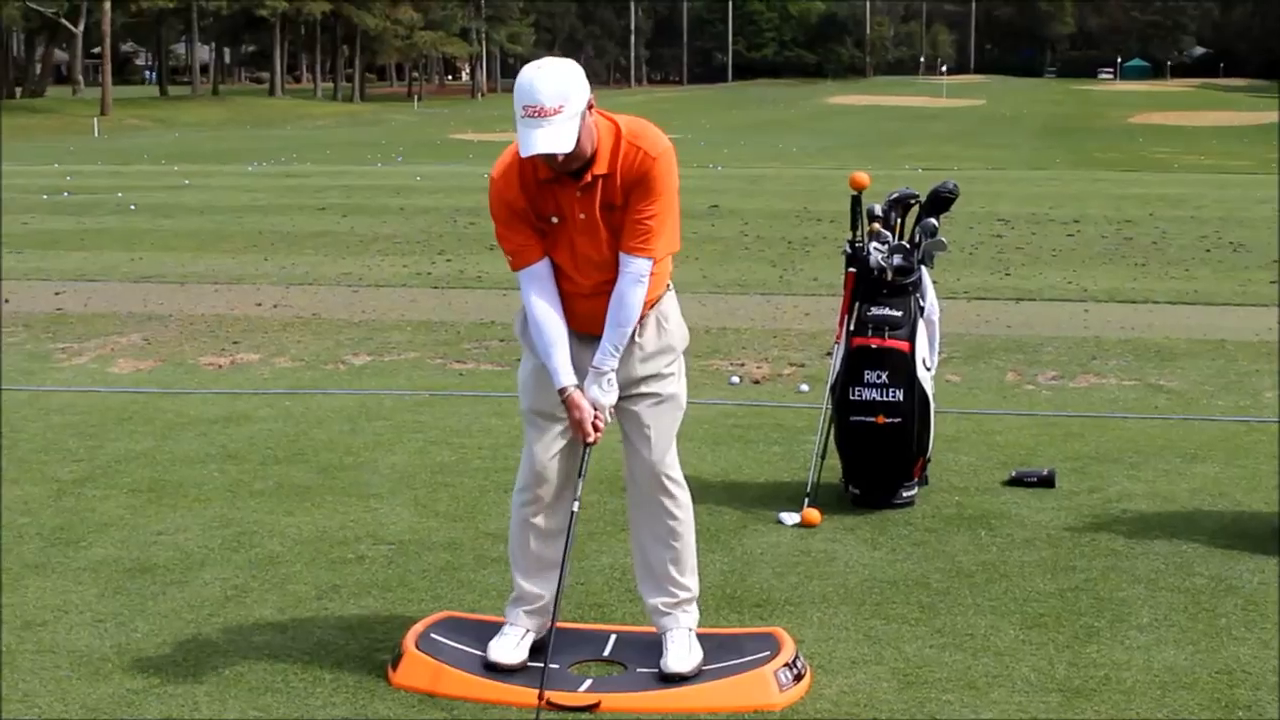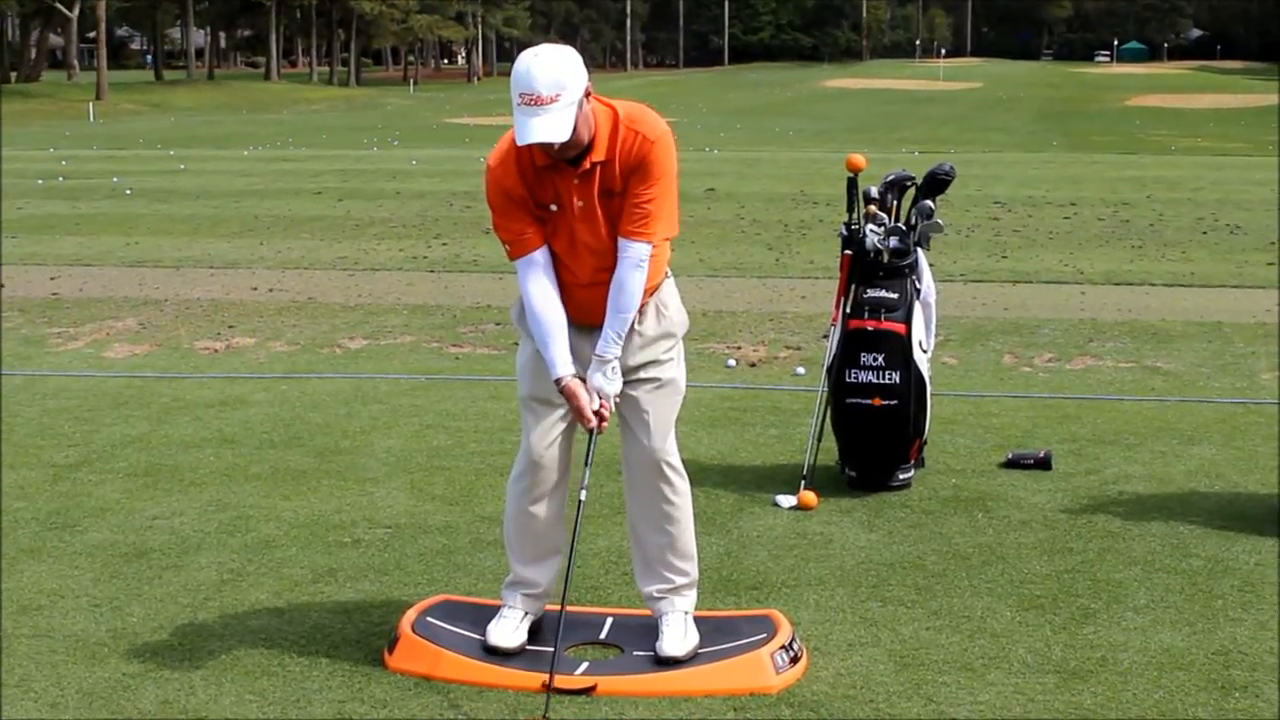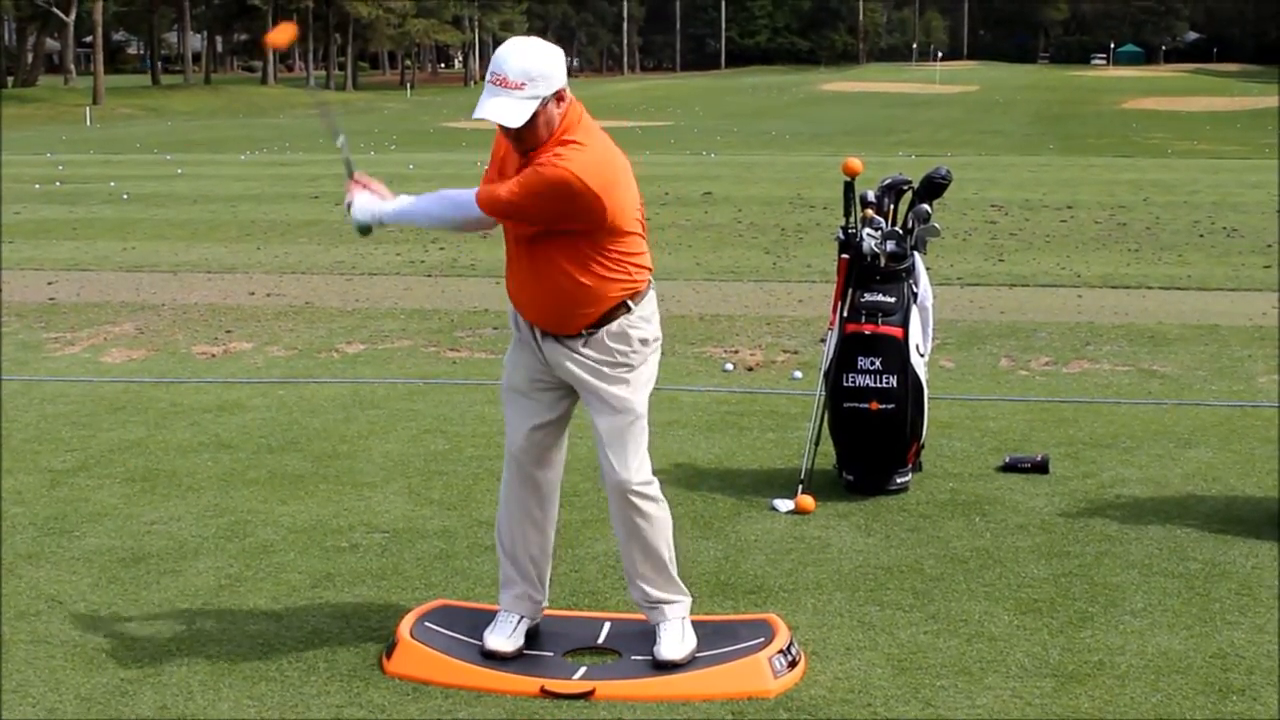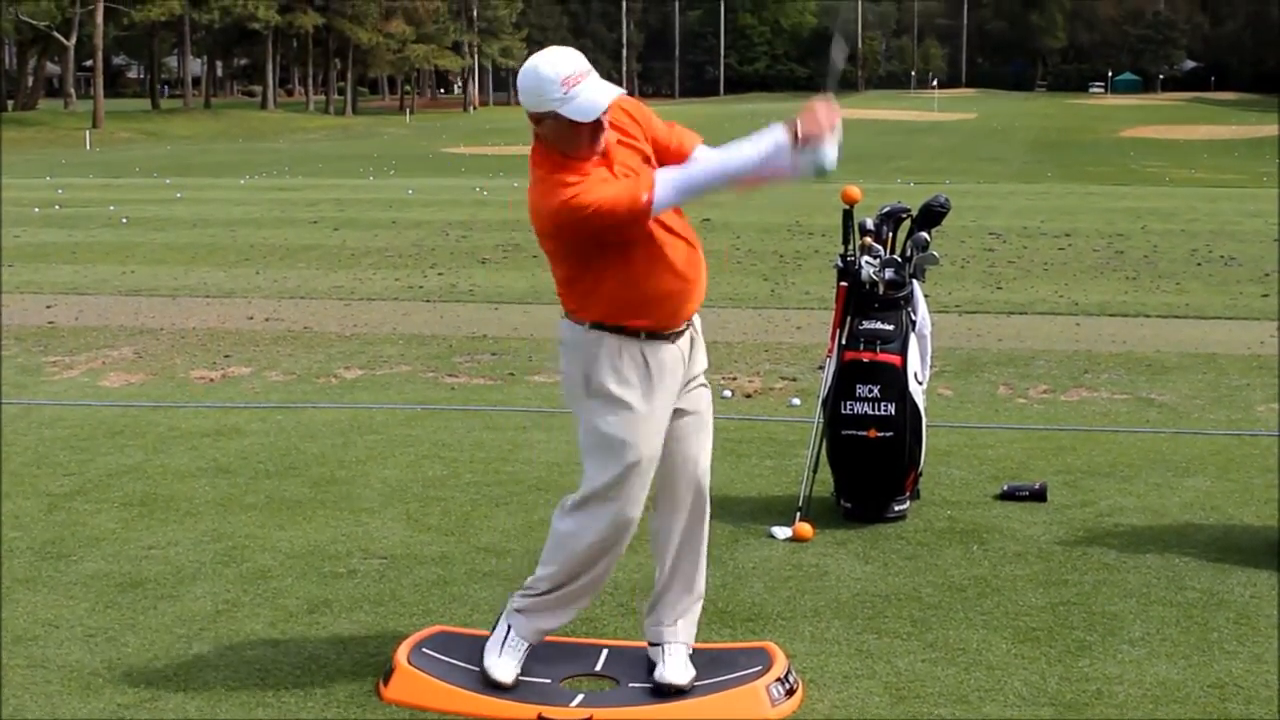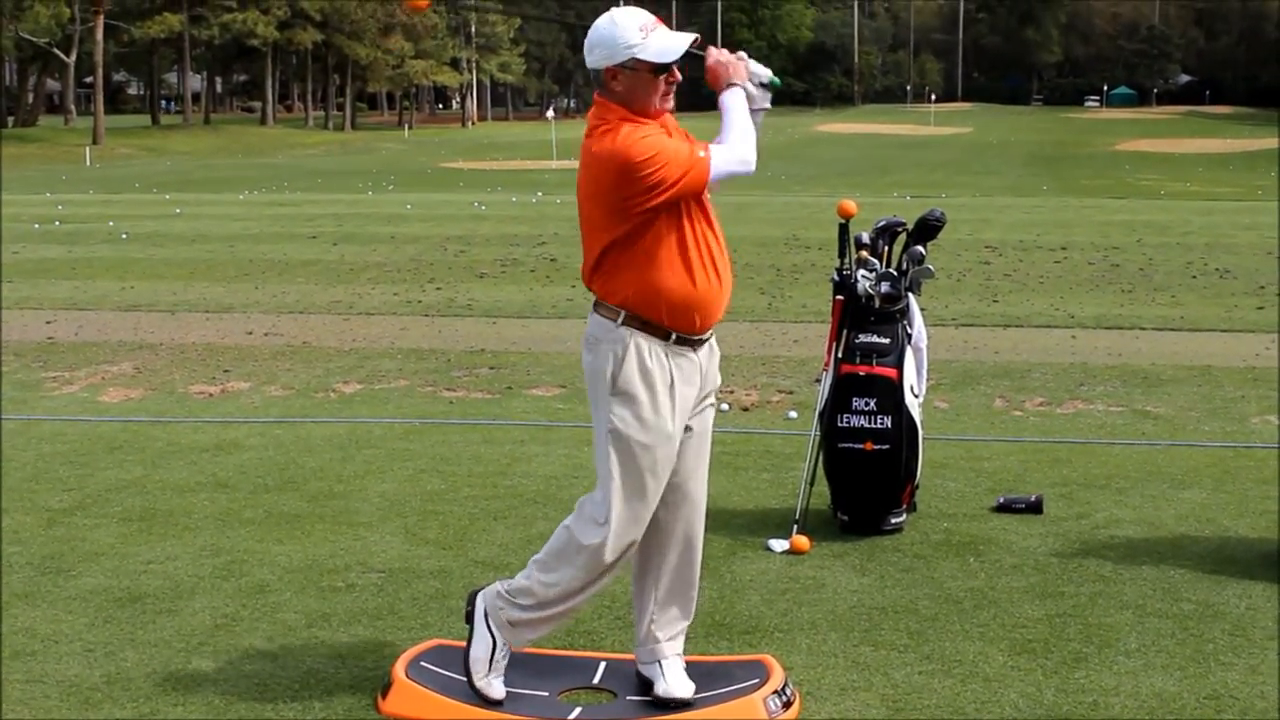
dt=1s
person 1, frame 1
left shoulder: (646, 152)
right shoulder: (509, 179)
left elbow: (636, 273)
right elbow: (538, 287)
left wrist: (605, 373)
right wrist: (566, 385)
left hip: (641, 328)
right hip: (557, 331)
left knee: (656, 471)
right knee: (541, 472)
left ankle: (676, 618)
right ankle: (526, 613)
person 1, frame 2
left shoulder: (645, 137)
right shoulder: (506, 167)
left elbow: (635, 259)
right elbow: (535, 275)
left wrist: (609, 361)
right wrist: (564, 376)
left hip: (641, 318)
right hip: (555, 321)
left knee: (655, 458)
right knee: (538, 458)
left ankle: (672, 602)
right ankle: (522, 597)
person 1, frame 3
left shoulder: (575, 169)
right shoulder: (519, 133)
left elbow: (473, 208)
right elbow: (483, 207)
left wrist: (385, 211)
right wrist: (395, 203)
left hip: (610, 336)
right hip: (535, 330)
left knee: (626, 476)
right knee: (525, 462)
left ankle: (668, 608)
right ankle: (520, 603)
person 1, frame 4
left shoulder: (626, 119)
right shoulder: (560, 200)
left elbow: (702, 160)
right elbow: (681, 190)
left wrist: (787, 148)
right wrist: (784, 138)
left hip: (681, 339)
right hip: (616, 355)
left knee: (689, 487)
right knee: (614, 499)
left ankle: (671, 636)
right ankle: (524, 620)
person 1, frame 5
left shoulder: (642, 122)
right shoulder: (625, 148)
left elbow: (716, 157)
right elbow: (736, 162)
left wrist: (739, 93)
right wrist: (729, 88)
left hip: (691, 349)
right hip: (639, 354)
left knee: (679, 512)
right knee: (620, 514)
left ankle: (660, 651)
right ankle: (504, 613)
